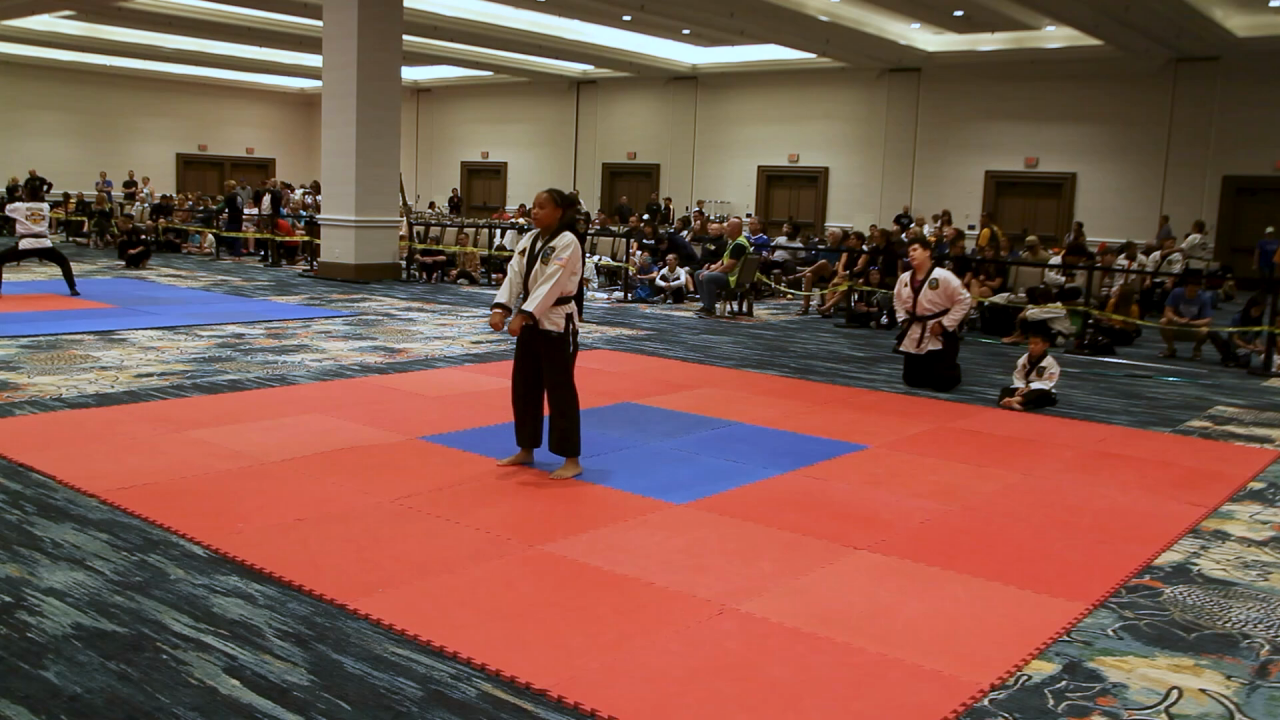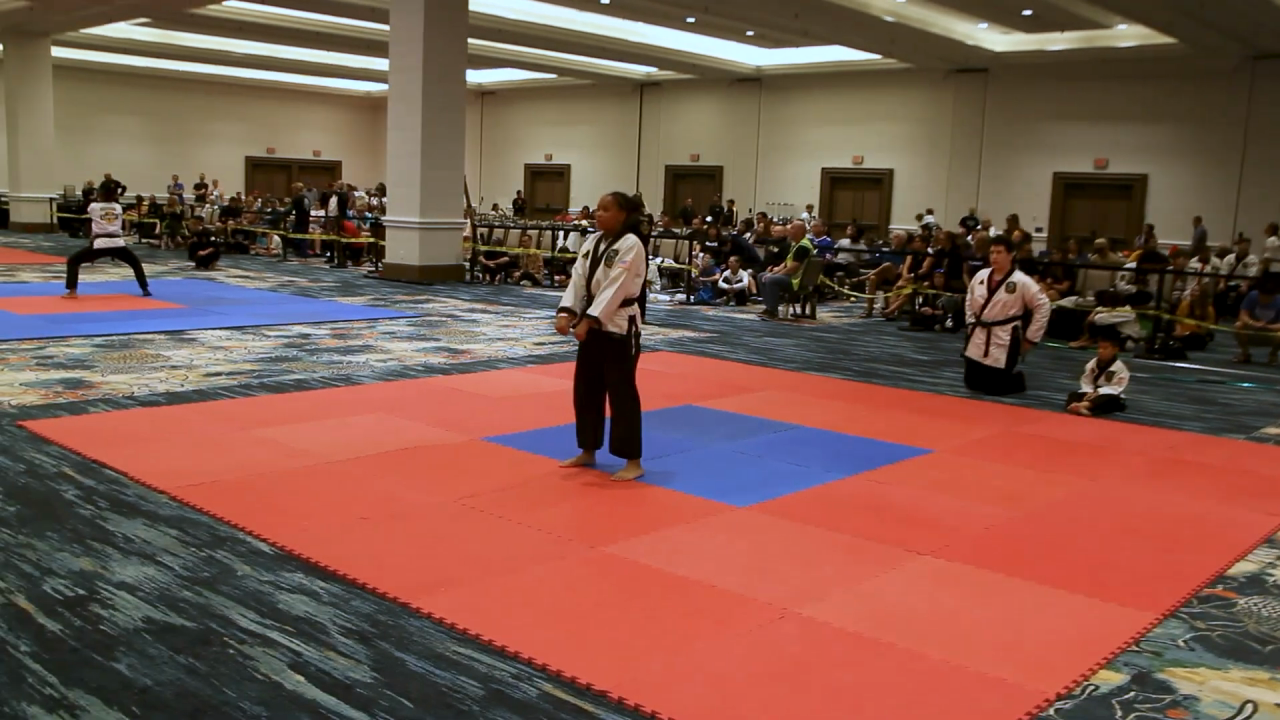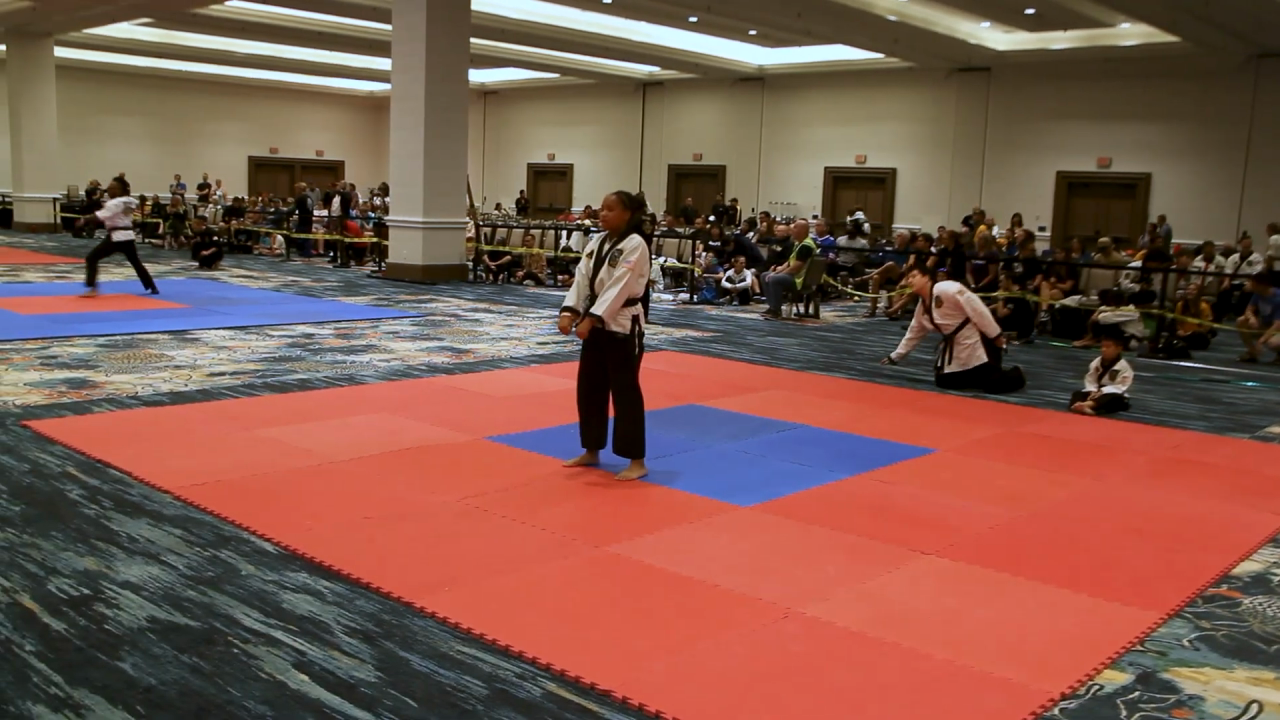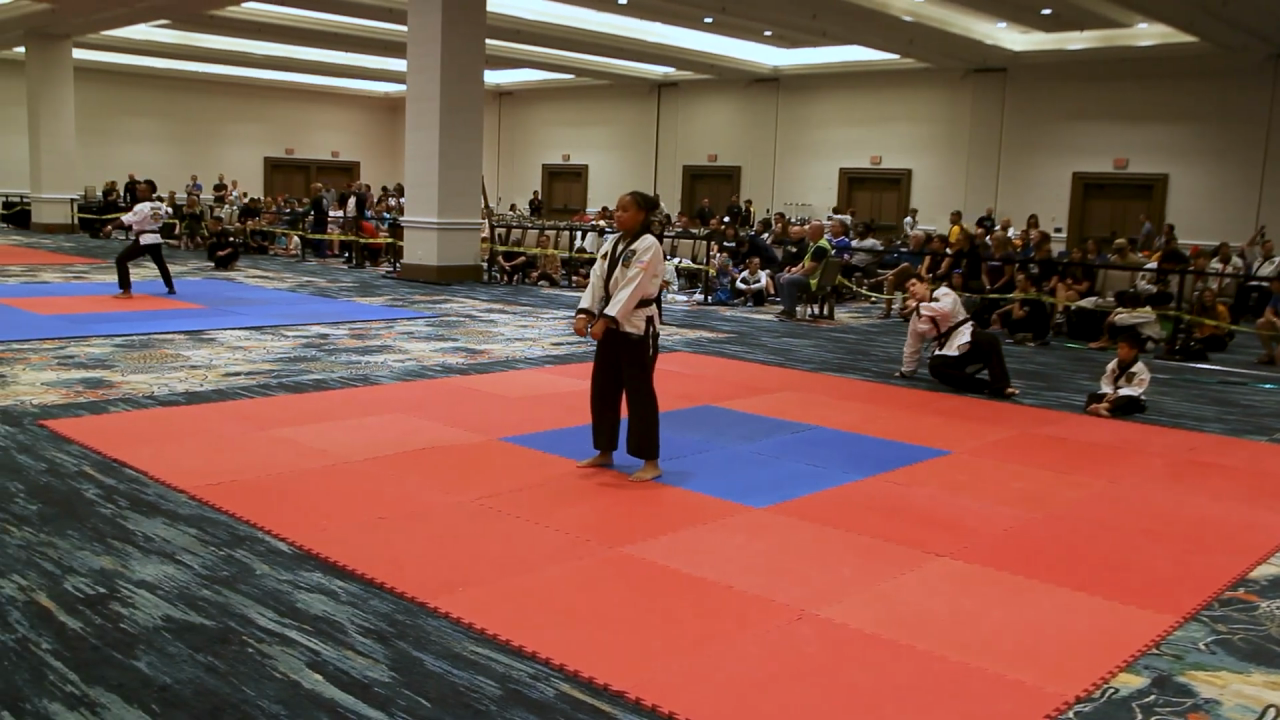
dt=1s
person 1, frame 1
left shoulder: (568, 243)
right shoulder: (529, 240)
left elbow: (550, 284)
right elbow: (514, 276)
left wrist: (522, 316)
right wrist: (500, 309)
left hip: (557, 323)
right hip: (530, 321)
left knee: (561, 391)
right knee: (524, 388)
left ankle: (572, 460)
right ankle: (526, 450)
person 1, frame 2
left shoulder: (631, 245)
right shoulder: (592, 242)
left elbow: (614, 287)
right elbow: (578, 279)
left wrist: (587, 320)
right wrist: (566, 312)
left hip: (619, 325)
right hip: (592, 322)
left knee: (622, 392)
right knee: (586, 389)
left ankle: (633, 462)
right ankle: (588, 452)
person 1, frame 3
left shoulder: (635, 245)
right shoulder: (597, 242)
left elbow: (618, 287)
right elbow: (582, 279)
left wrist: (590, 319)
right wrist: (569, 312)
left hip: (623, 325)
right hip: (596, 322)
left knee: (626, 392)
right knee: (589, 389)
left ankle: (637, 462)
right ankle: (591, 452)
person 1, frame 4
left shoulder: (649, 246)
right shoulder: (612, 243)
left elbow: (632, 287)
right elbow: (597, 280)
left wrist: (604, 320)
right wrist: (585, 314)
left hip: (638, 325)
right hip: (611, 324)
left knee: (640, 393)
right knee: (602, 390)
left ankle: (651, 462)
right ankle: (605, 452)
